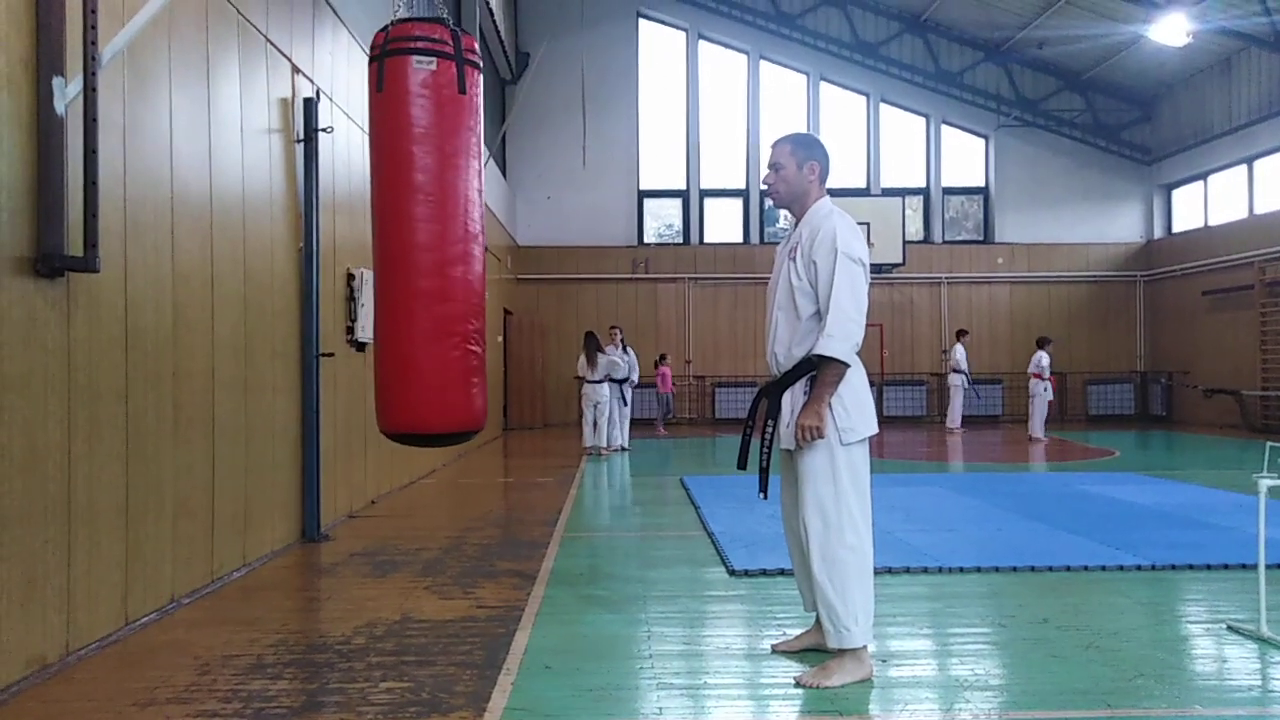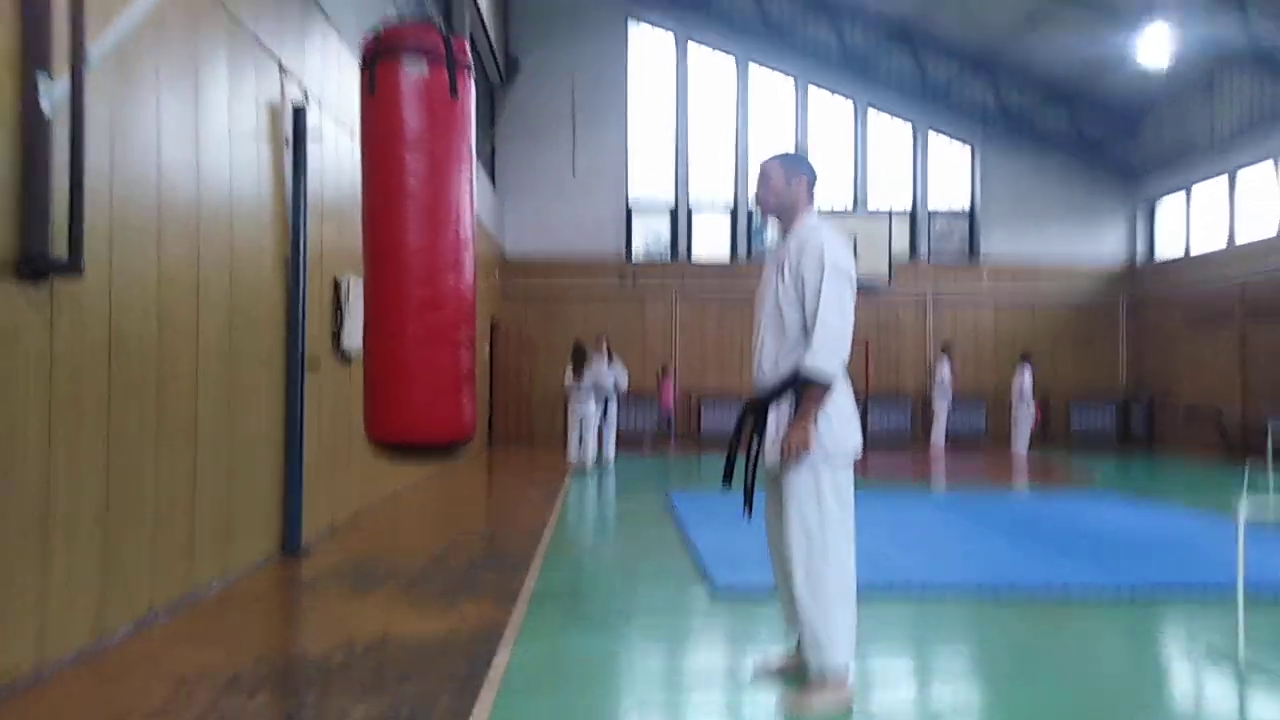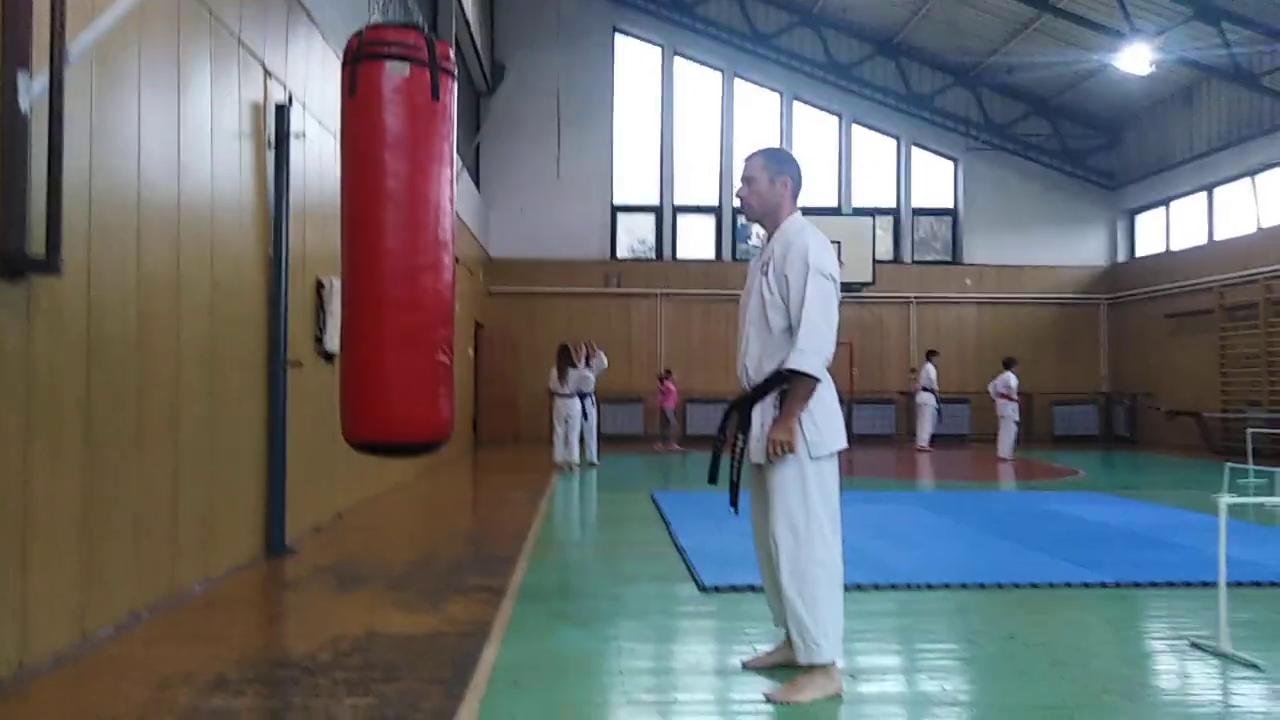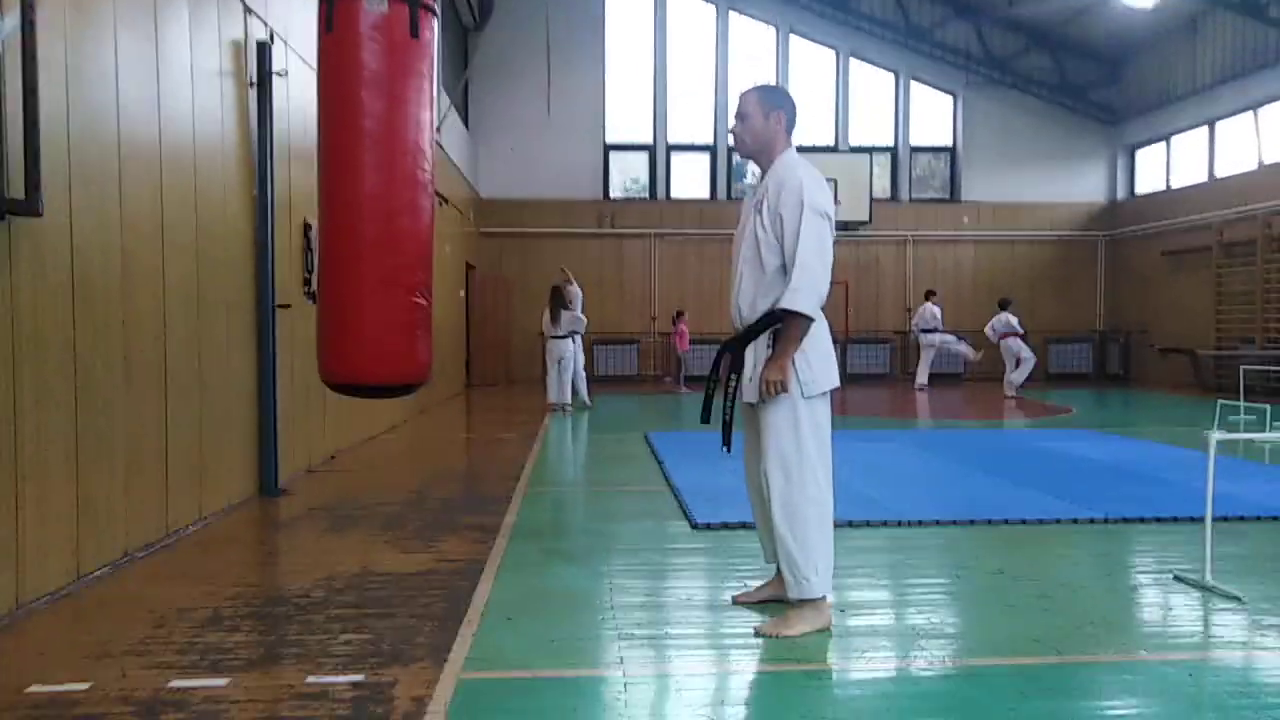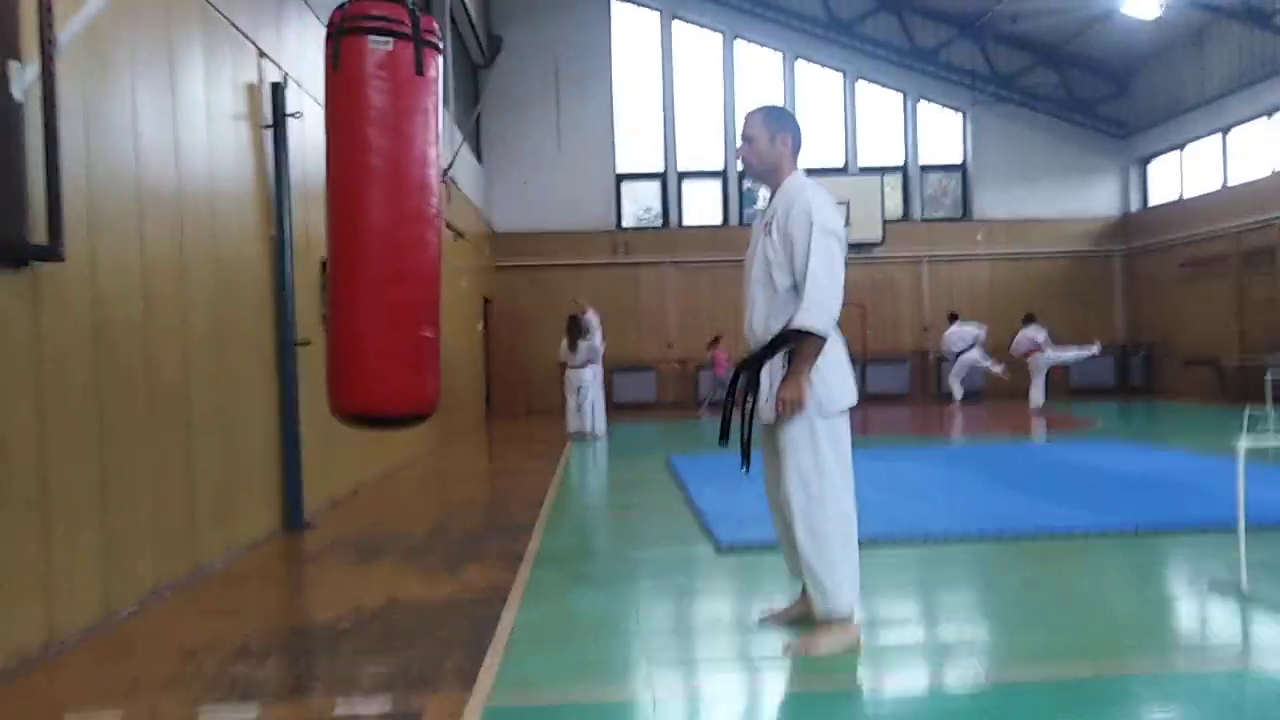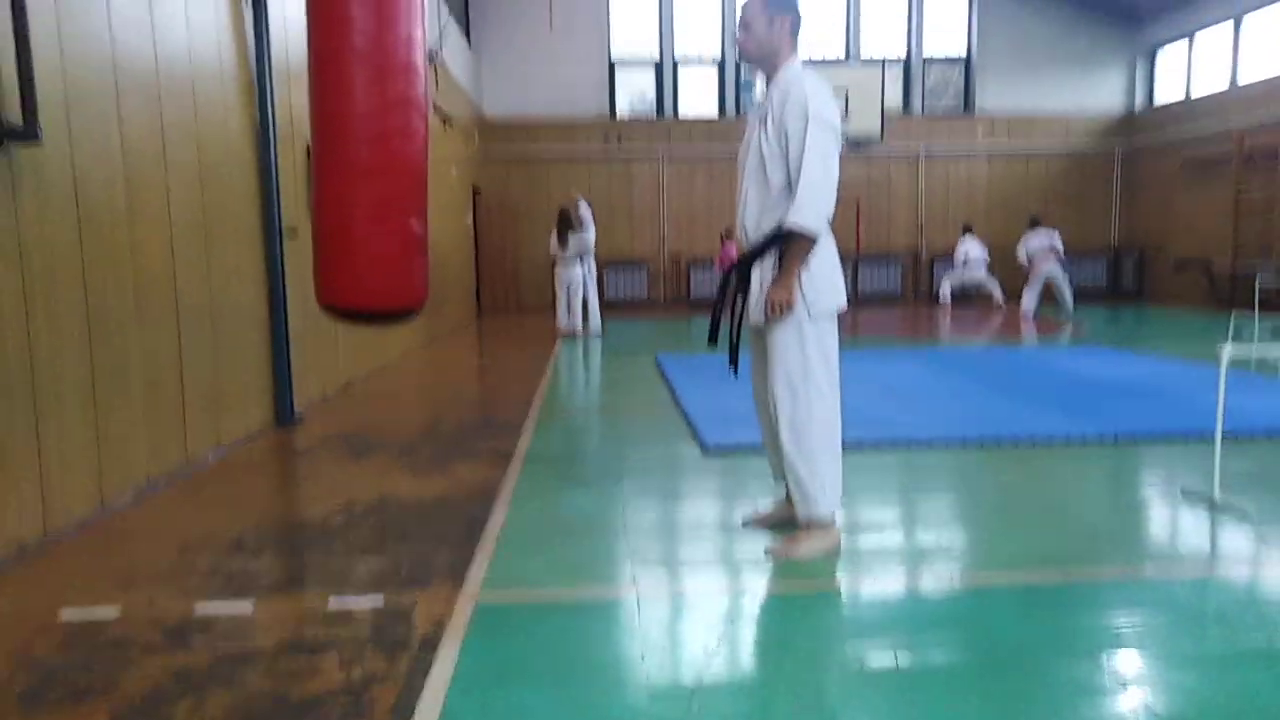
dt=0.3s
person 1, frame 1
left shoulder: (833, 230)
right shoulder: (796, 236)
left elbow: (843, 327)
left wrist: (817, 402)
left hip: (825, 401)
right hip: (798, 398)
left knee: (833, 523)
right knee: (803, 520)
left ankle: (852, 650)
right ankle: (825, 624)
person 1, frame 2
left shoulder: (820, 246)
right shoulder: (785, 249)
left elbow: (830, 342)
left wrist: (803, 419)
left hip: (810, 416)
right hip: (782, 415)
left knee: (816, 543)
right knee: (789, 540)
left ankle: (833, 673)
right ankle: (808, 648)
person 1, frame 3
left shoulder: (804, 245)
right shoulder: (770, 251)
left elbow: (814, 342)
left wrist: (788, 417)
left hip: (795, 416)
right hip: (769, 414)
left knee: (804, 539)
right knee: (775, 537)
left ankle: (822, 666)
right ankle: (795, 640)
person 1, frame 4
left shoulder: (799, 182)
right shoulder: (764, 189)
left elbow: (810, 279)
left wrist: (782, 356)
left hip: (789, 352)
right hip: (762, 352)
left knee: (795, 475)
right knee: (767, 473)
left ankle: (812, 598)
right ankle: (785, 576)
person 1, frame 5
left shoulder: (806, 202)
right shoulder: (774, 208)
left elbow: (820, 298)
left wrist: (797, 376)
left hip: (804, 371)
right hip: (778, 371)
left knee: (817, 491)
right knee: (789, 490)
left ankle: (841, 616)
right ankle: (813, 595)
person 1, frame 6
left shoulder: (804, 94)
right shoulder: (771, 100)
left elbow: (814, 196)
left wrist: (787, 275)
left hip: (795, 271)
right hip: (770, 270)
left knee: (802, 395)
right knee: (774, 393)
left ankle: (821, 520)
right ankle: (795, 497)
